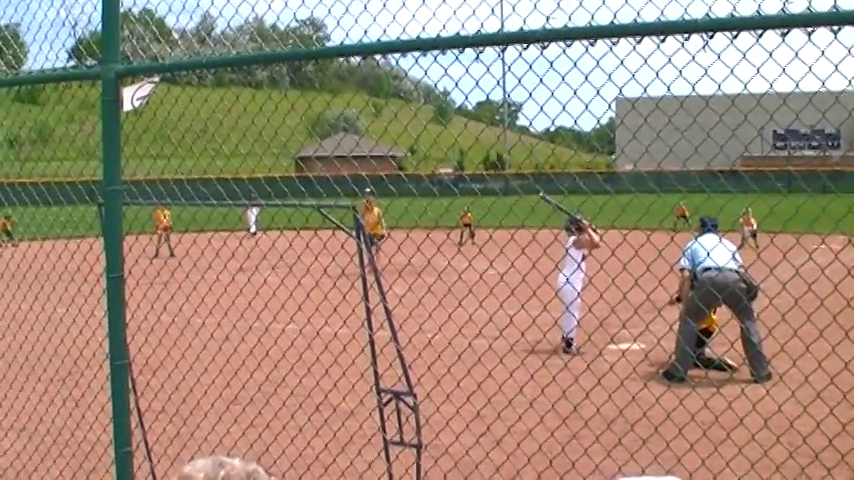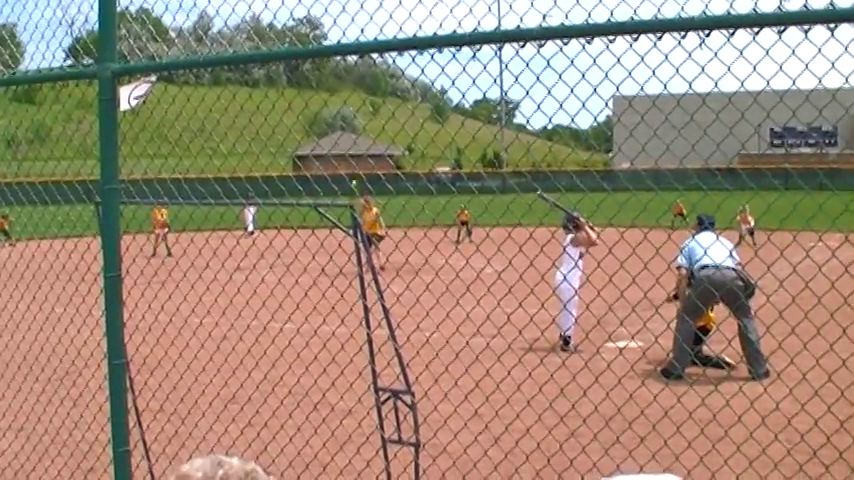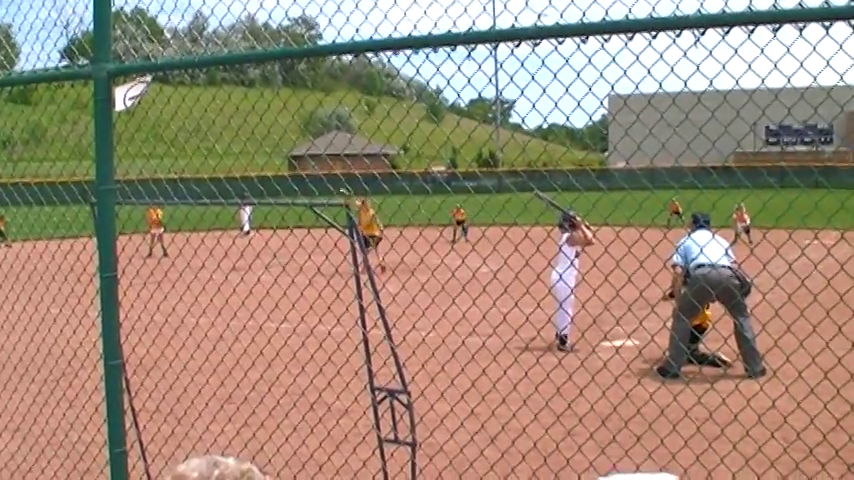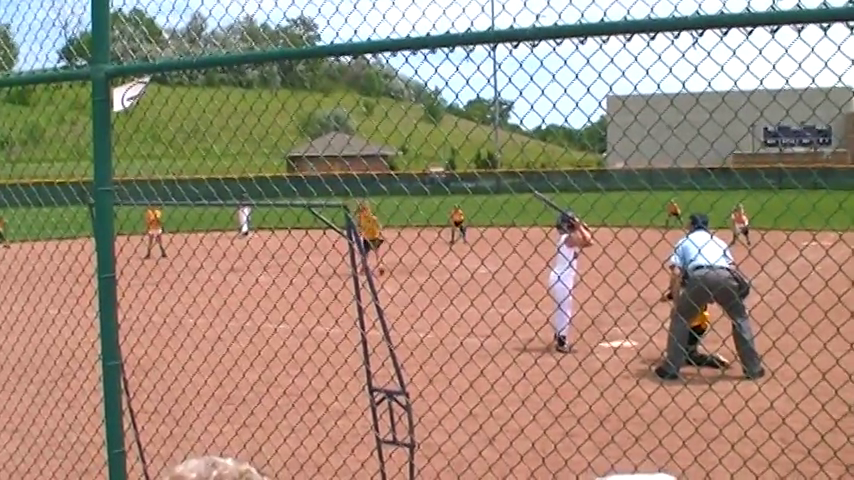
dt=0.1s
person 1, frame 1
left shoulder: (693, 244)
right shoulder: (728, 244)
left elbow: (685, 276)
right elbow: (741, 270)
left wrist: (685, 306)
left hip: (708, 279)
right hip: (734, 279)
left knee: (688, 320)
right knee: (749, 321)
left ankle: (678, 371)
right ankle: (761, 371)
person 1, frame 2
left shoulder: (690, 242)
right shoulder: (725, 242)
left elbow: (682, 274)
right elbow: (738, 268)
left wrist: (682, 304)
left hip: (706, 277)
right hip: (731, 277)
left knee: (685, 317)
right knee: (746, 318)
left ankle: (676, 368)
right ankle: (759, 369)
person 1, frame 3
left shoulder: (686, 241)
right shoulder: (721, 240)
left elbow: (678, 273)
right elbow: (734, 266)
left wrist: (677, 302)
left hip: (702, 276)
right hip: (727, 276)
left knee: (681, 316)
right knee: (742, 316)
left ankle: (672, 367)
right ankle: (755, 367)
person 1, frame 4
left shoulder: (684, 242)
right shoulder: (719, 241)
left elbow: (676, 274)
right elbow: (732, 267)
left wrist: (676, 304)
left hip: (700, 277)
right hip: (725, 277)
left knee: (679, 317)
right knee: (740, 318)
left ankle: (671, 368)
right ankle: (753, 368)
person 2, frame 1
left shoulder: (577, 240)
right shoulder: (577, 240)
left elbow: (596, 243)
right elbow: (596, 243)
left wrist: (591, 230)
right wrist: (587, 229)
left hip: (569, 281)
right hip: (570, 282)
left knee: (569, 312)
right knee: (573, 313)
left ankle: (566, 339)
right ankle: (568, 344)
person 2, frame 2
left shoulder: (573, 238)
right shoulder: (574, 238)
left elbow: (594, 241)
right elbow: (593, 240)
left wrist: (588, 228)
right wrist: (585, 227)
left hip: (566, 279)
right hip: (568, 280)
left knee: (567, 309)
right knee: (571, 311)
left ankle: (564, 337)
right ankle: (566, 342)
person 2, frame 3
left shoulder: (569, 237)
right shoulder: (570, 237)
left elbow: (590, 240)
right elbow: (589, 240)
left wrist: (584, 226)
right wrist: (581, 226)
left hip: (561, 278)
right hip: (564, 279)
left knee: (563, 309)
right knee: (567, 310)
left ankle: (560, 336)
right ankle: (563, 341)
person 2, frame 4
left shoulder: (565, 238)
right shoulder: (569, 238)
left elbow: (588, 241)
right elbow: (588, 241)
left wrist: (583, 228)
right wrist: (580, 227)
left hip: (559, 279)
right hip: (562, 280)
left knee: (561, 309)
right knee: (565, 311)
left ankle: (558, 337)
right ankle: (561, 343)
